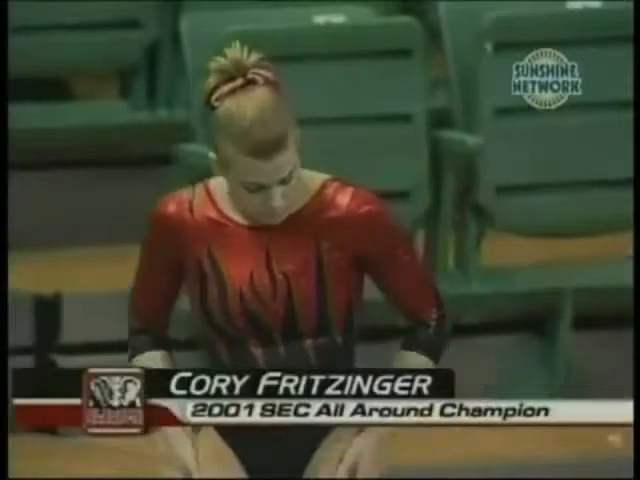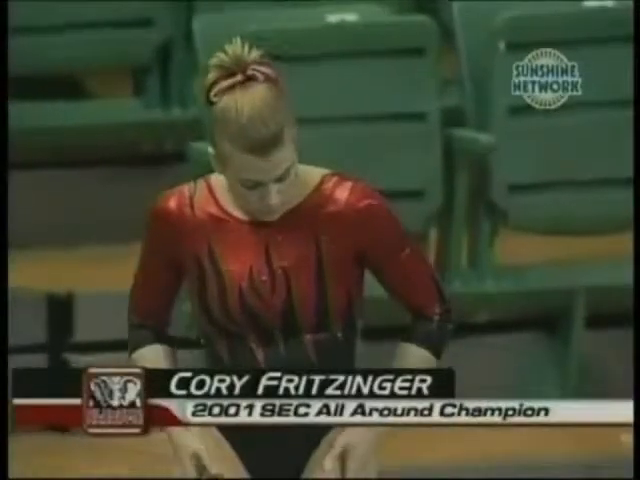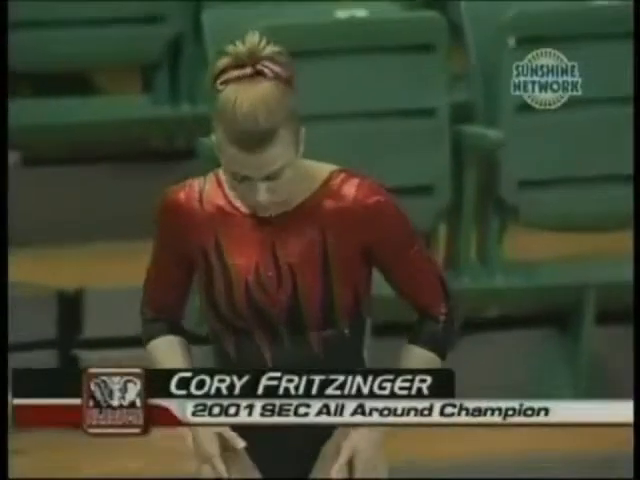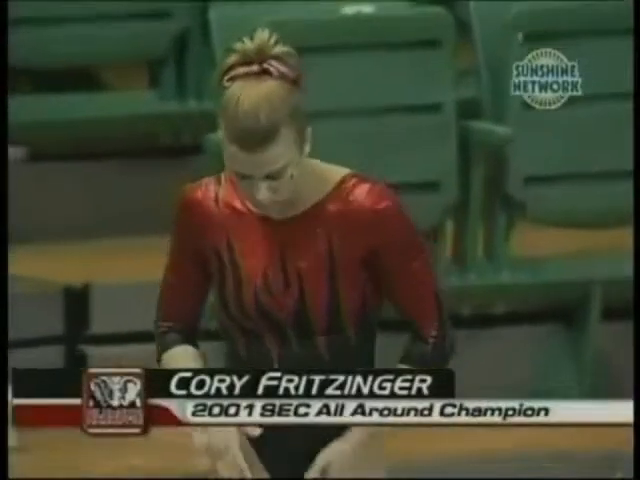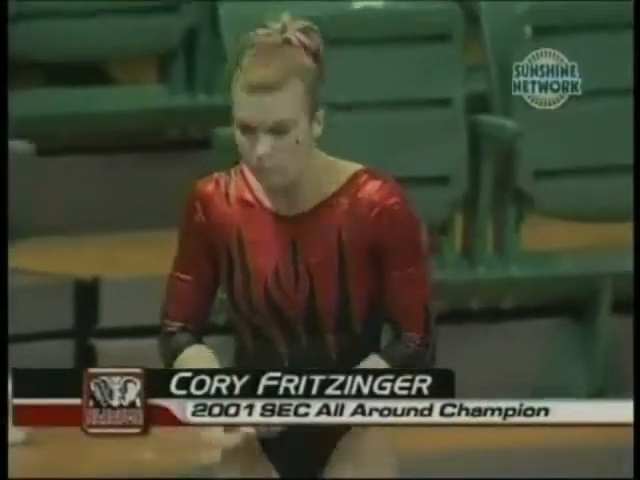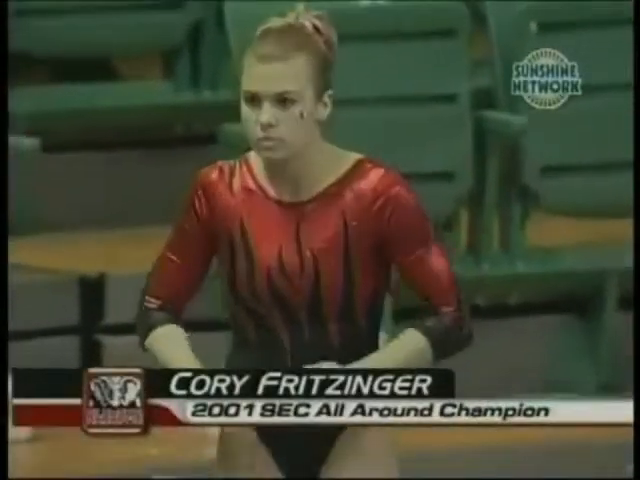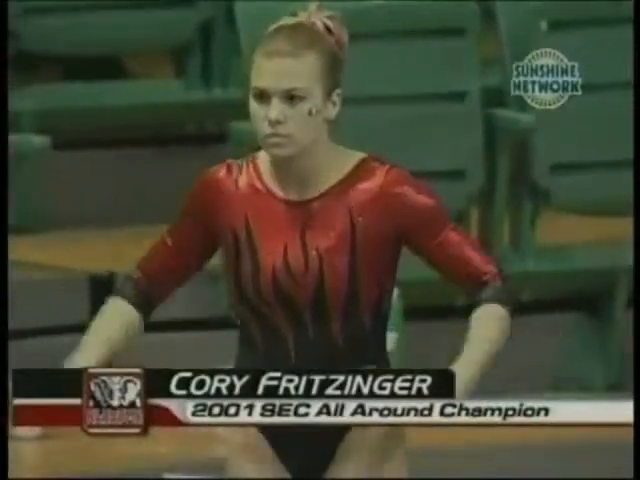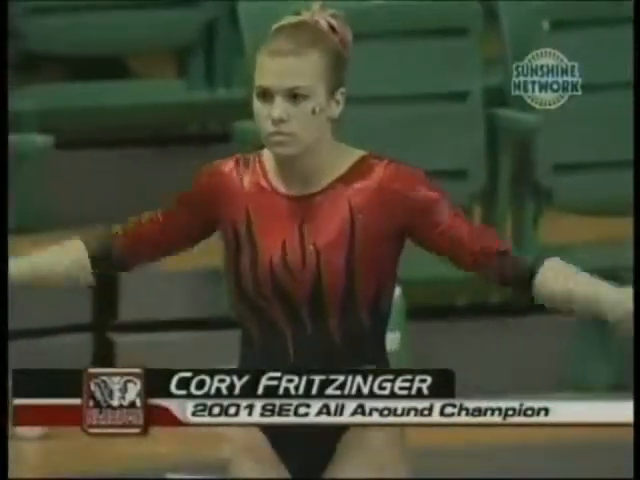
dt=0.2s
person 1, frame 1
left shoulder: (353, 215)
right shoulder: (180, 222)
left elbow: (429, 323)
right elbow: (145, 334)
left wrist: (374, 430)
right wrist: (176, 434)
left hip: (328, 441)
person 1, frame 2
left shoulder: (353, 210)
right shoulder: (179, 217)
left elbow: (433, 318)
right elbow: (145, 327)
left wrist: (373, 420)
right wrist: (177, 424)
left hip: (328, 437)
right hip: (229, 442)
person 1, frame 3
left shoulder: (360, 206)
right shoulder: (189, 210)
left elbow: (437, 318)
right elbow: (159, 319)
left wrist: (378, 421)
left hip: (336, 434)
right hip: (238, 439)
person 1, frame 4
left shoulder: (370, 210)
right shoulder: (203, 210)
left elbow: (431, 341)
right elbow: (173, 330)
left wrist: (358, 439)
left hip: (342, 437)
right hip: (249, 438)
person 1, frame 5
left shoulder: (377, 205)
right shoulder: (213, 204)
left elbow: (415, 346)
right elbow: (177, 331)
left hip: (347, 433)
right hip: (253, 438)
person 1, frame 6
left shoulder: (379, 194)
right shoulder: (217, 191)
left elbow: (451, 323)
right elbow: (155, 311)
left wrist: (353, 376)
left hip: (350, 431)
right hip: (253, 433)
person 1, frame 7
left shoulder: (385, 192)
right shoulder: (224, 190)
left elbow: (491, 290)
right elbow: (141, 290)
left wrist: (462, 377)
right wrist: (80, 367)
left hip: (359, 432)
right hip: (259, 432)
person 1, frame 8
left shoulder: (386, 187)
right shoulder: (228, 186)
left elbow: (506, 262)
right elbow: (115, 250)
left wrist: (616, 300)
right wrist: (7, 271)
left hip: (361, 429)
